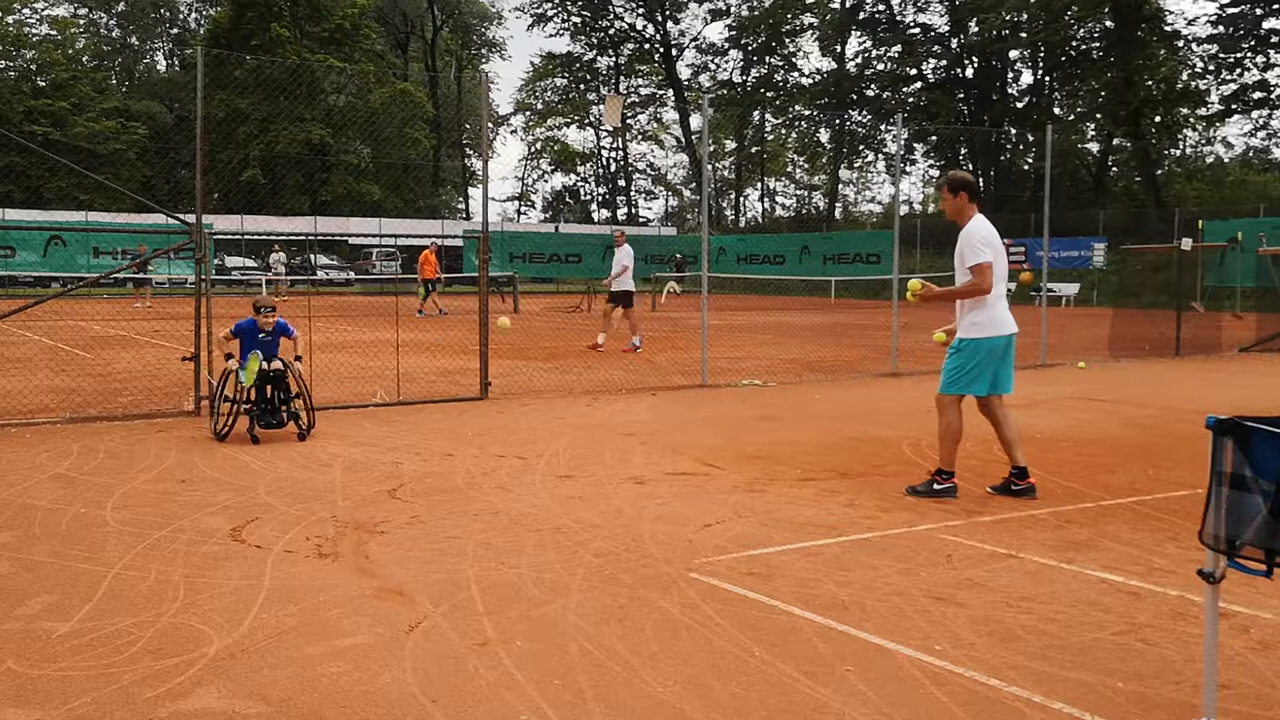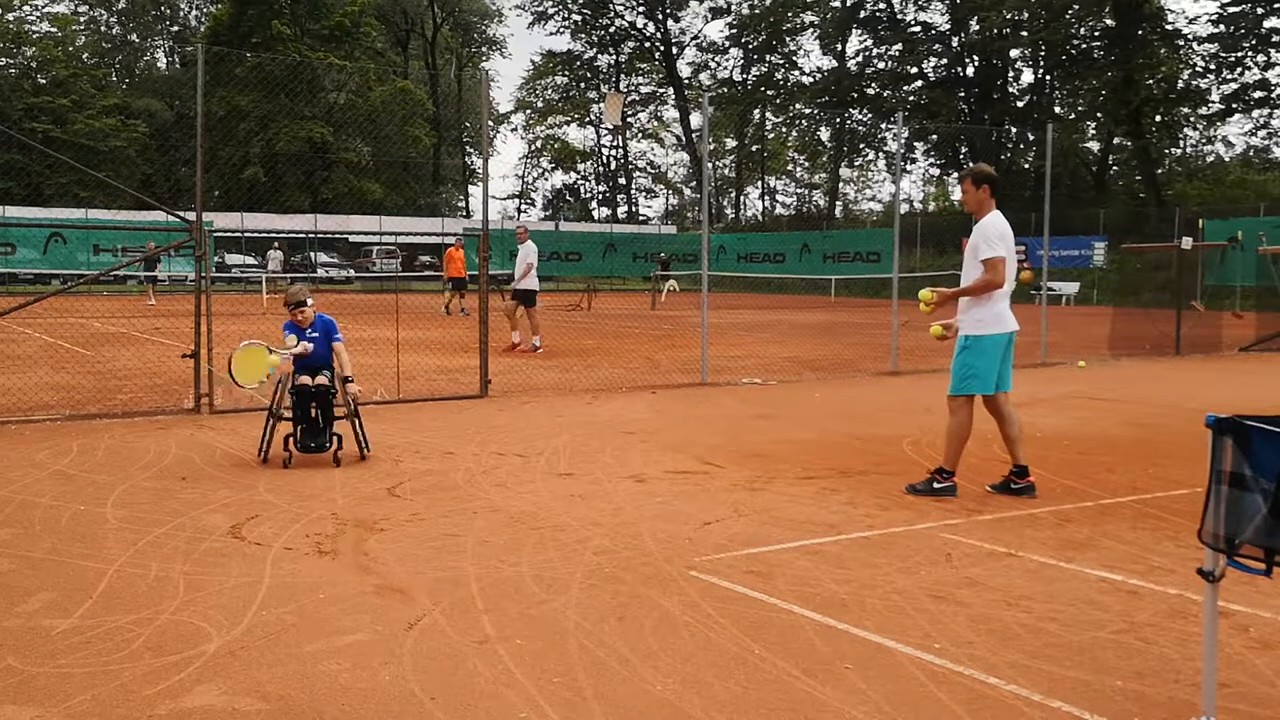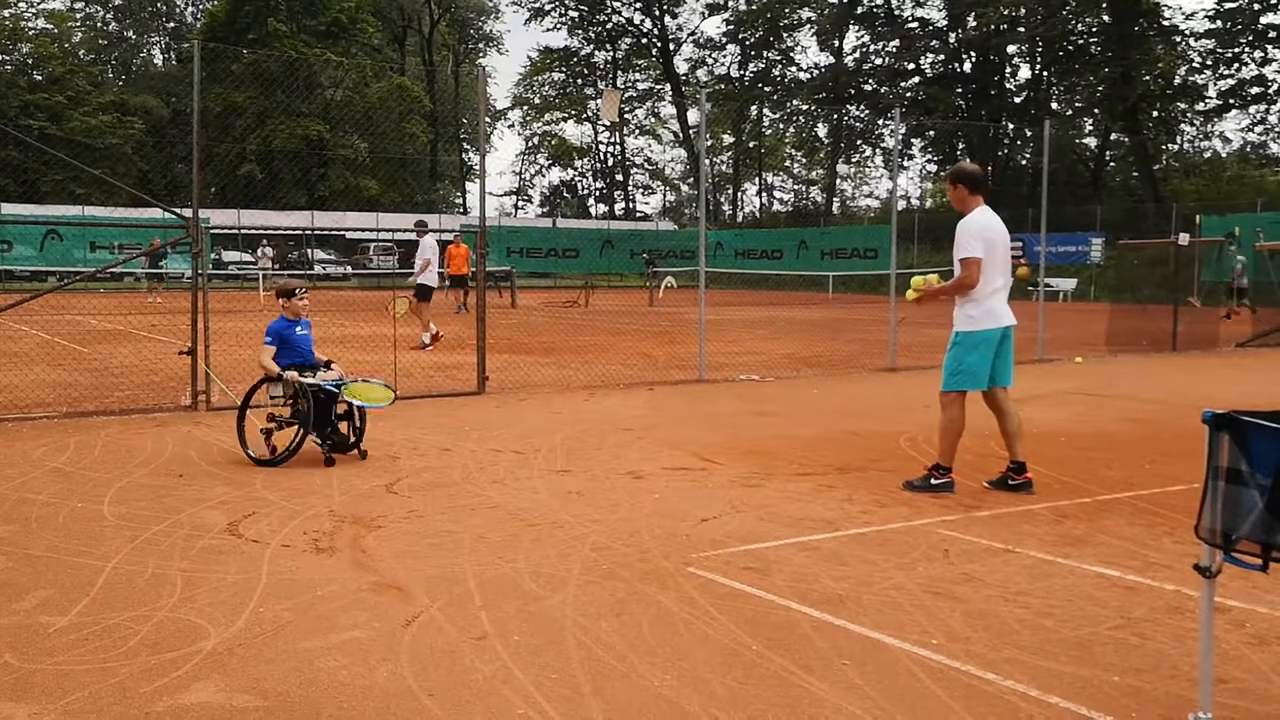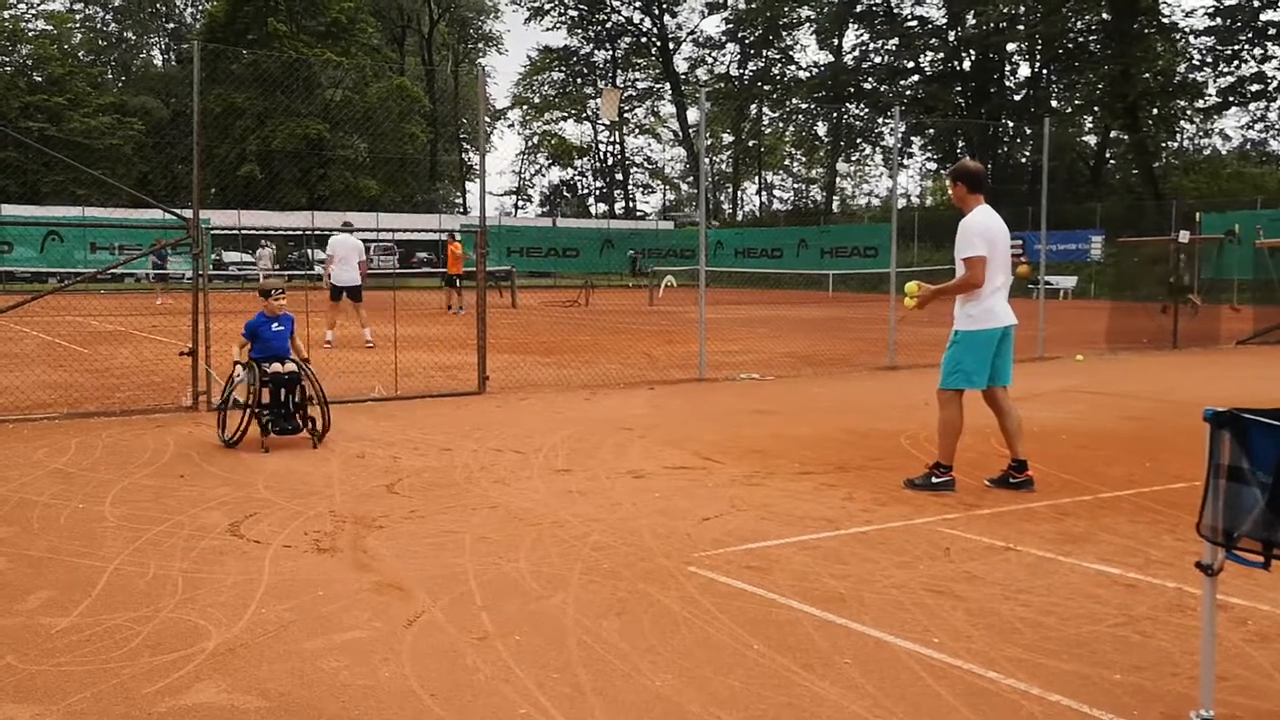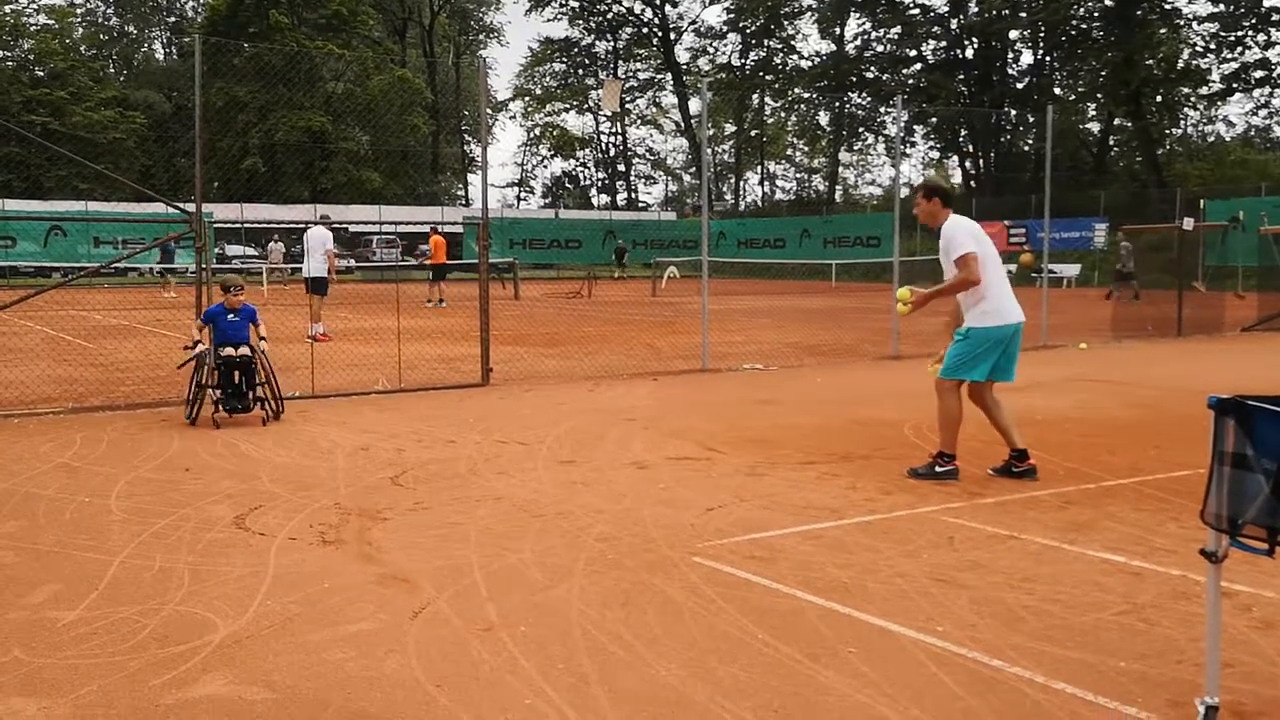
dt=1s
person 1, frame 1
left shoulder: (973, 232)
right shoulder: (983, 229)
left elbow: (982, 285)
left wrist: (939, 294)
right wrist: (957, 325)
left hip: (981, 333)
right hip: (999, 329)
left knee: (947, 400)
right knee: (992, 403)
left ankle: (944, 479)
right ankle: (1021, 477)
person 1, frame 2
left shoulder: (989, 226)
right shoulder: (994, 226)
left elbow: (995, 280)
left wrist: (952, 294)
right wrist: (960, 321)
left hip: (983, 331)
right hip: (995, 327)
left knee: (959, 400)
right knee: (997, 400)
left ankle: (945, 477)
right ankle: (1020, 476)
person 1, frame 3
left shoulder: (970, 224)
right shoulder: (995, 221)
left elbow: (970, 279)
left wrist: (936, 290)
right wrist: (944, 288)
left hip: (977, 324)
right hip: (1000, 320)
left knee: (952, 396)
right knee: (997, 395)
left ankle: (942, 473)
right ankle: (1018, 472)
person 1, frame 4
left shoulder: (971, 223)
right shoulder: (996, 220)
left elbow: (975, 279)
left wrist: (934, 292)
left hip: (977, 323)
right hip: (1000, 320)
left knee: (949, 393)
right knee: (997, 393)
left ankle: (942, 472)
right ankle: (1019, 470)
person 1, frame 5
left shoulder: (956, 228)
right shoulder: (947, 239)
left elbow: (971, 277)
right elbow: (956, 300)
left wrist: (928, 295)
right wrist: (949, 347)
left hip: (988, 322)
right hip: (1007, 320)
left knee: (947, 383)
right knee: (980, 391)
left ankle: (945, 461)
right ankle: (1021, 459)
